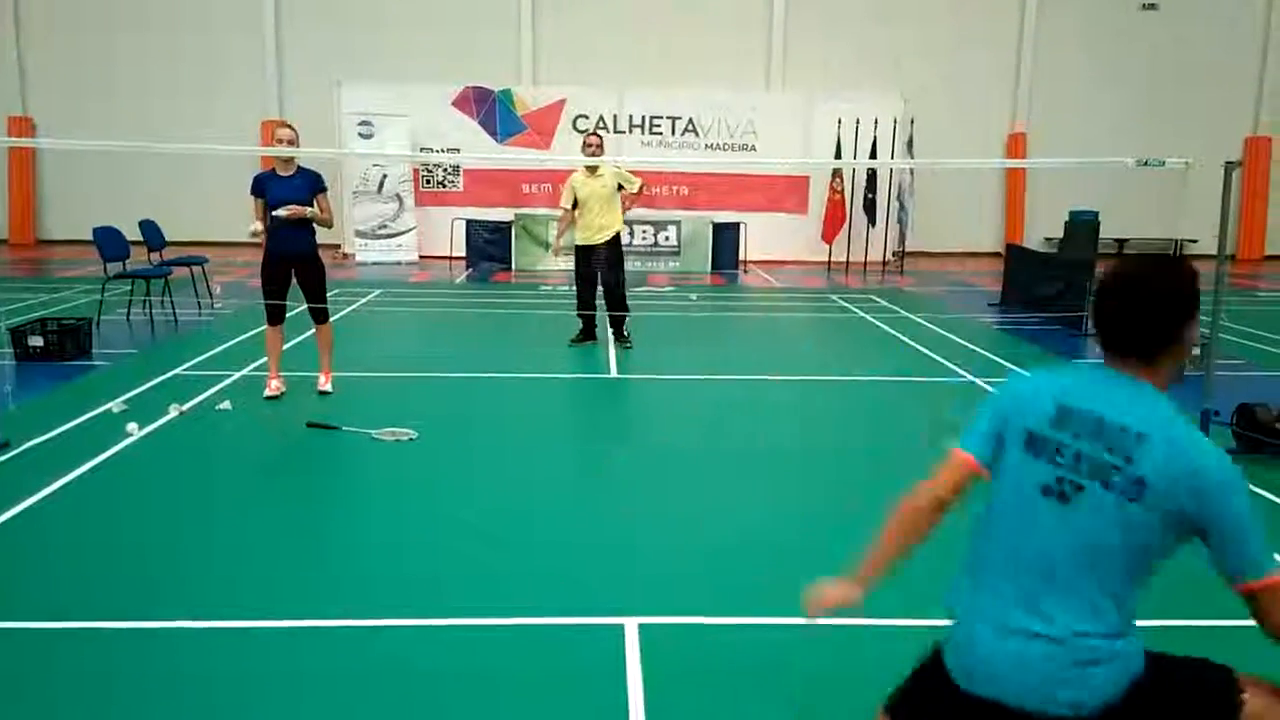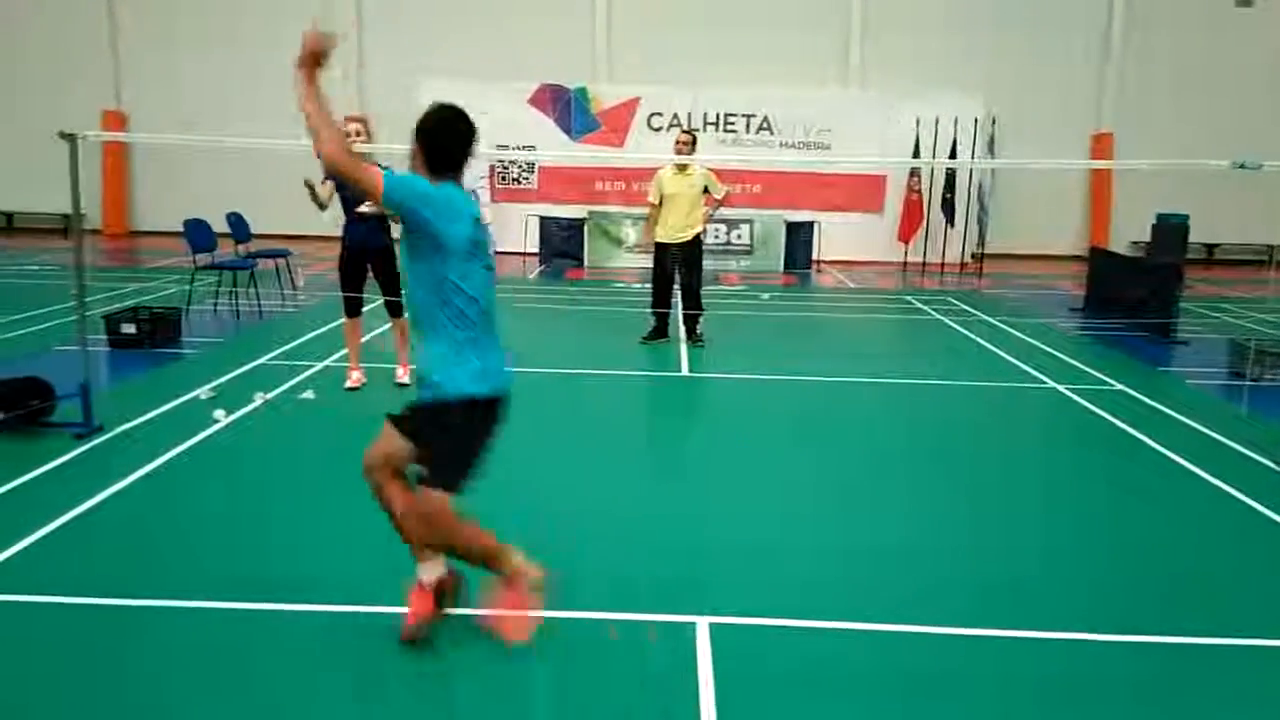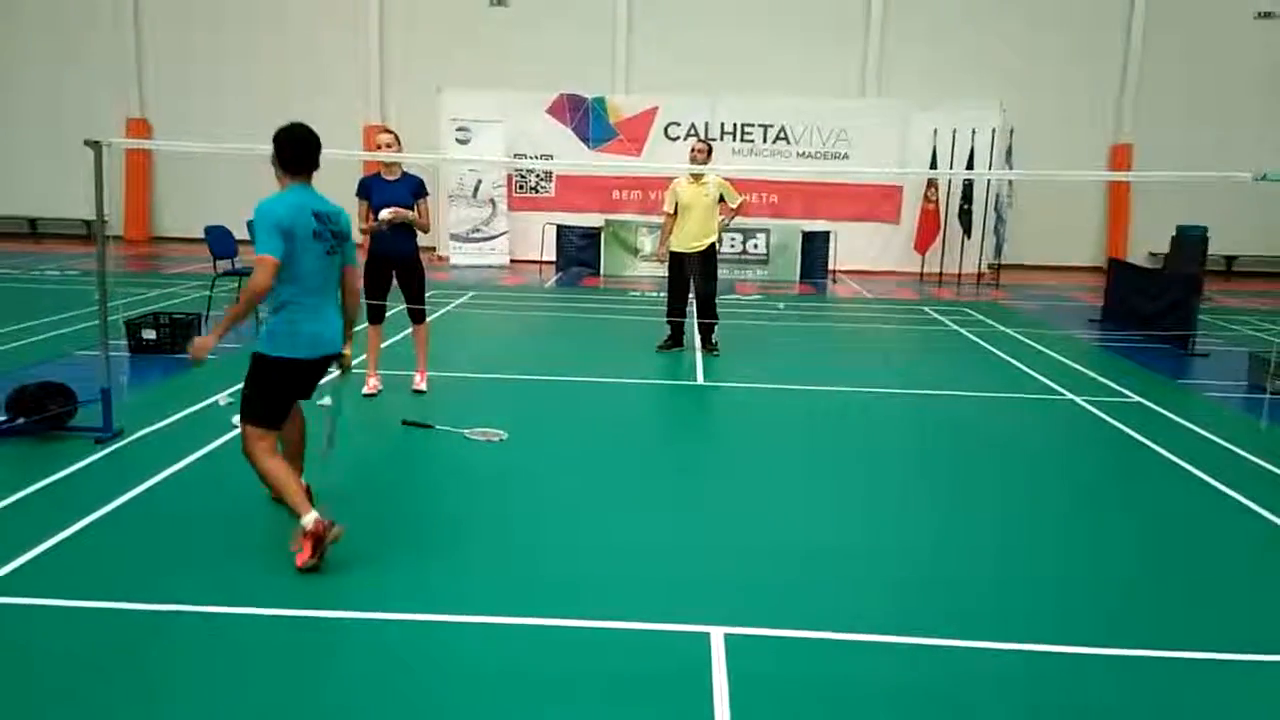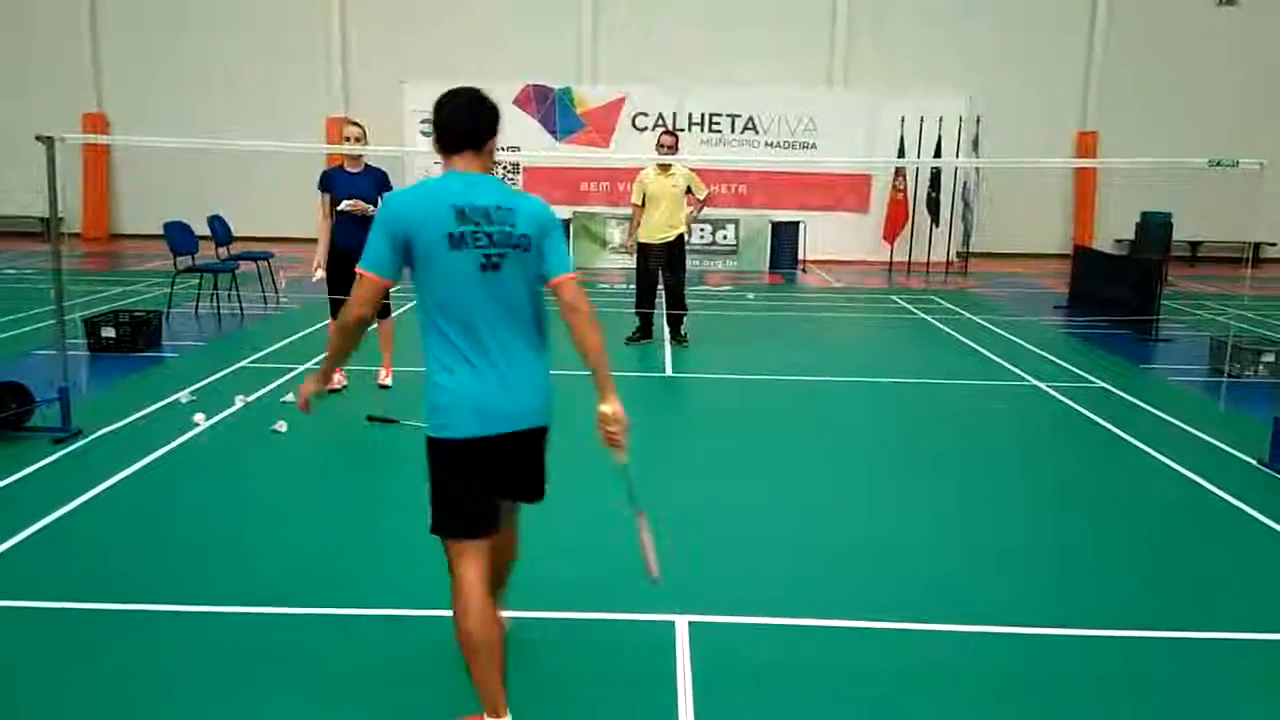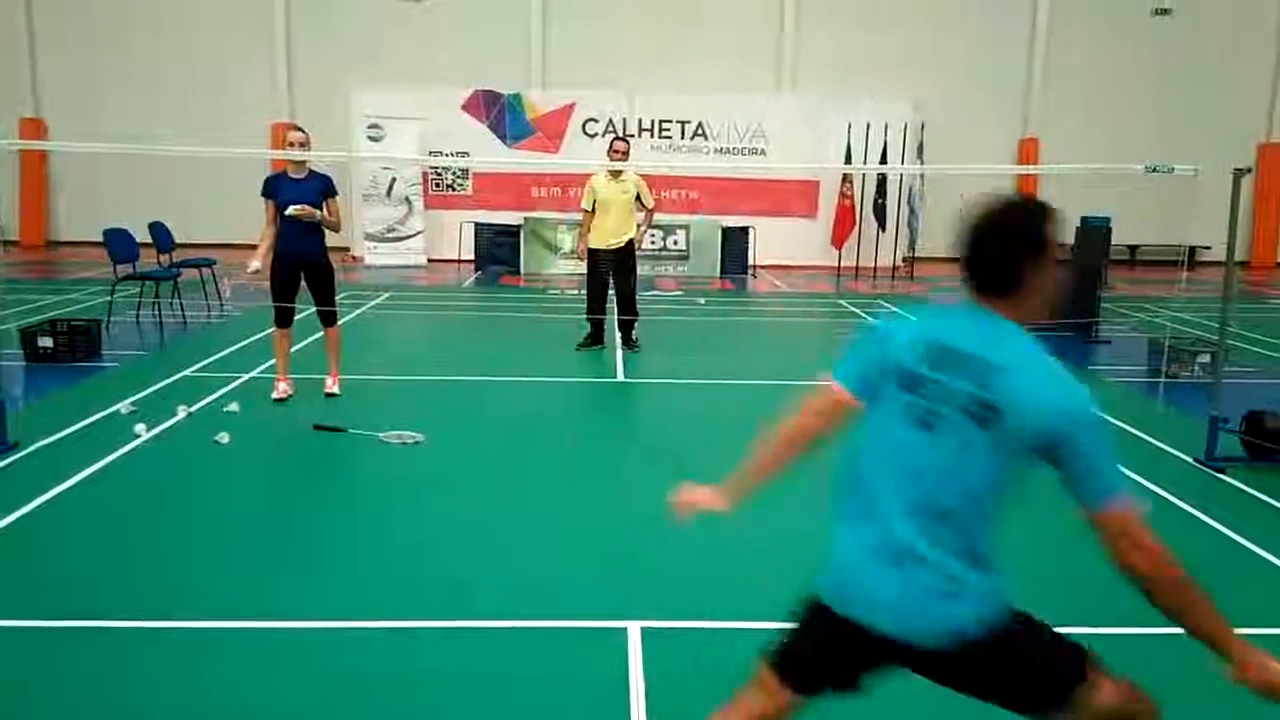
dt=1s
person 1, frame 1
left shoulder: (1022, 395)
right shoulder: (1200, 462)
left elbow: (934, 495)
left wrist: (856, 583)
left hip: (979, 662)
right hip: (1095, 680)
person 1, frame 2
left shoulder: (428, 200)
right shoulder: (458, 205)
left elbow: (337, 159)
left wrist: (308, 74)
left hip: (465, 387)
right hip: (449, 383)
left knee: (430, 510)
right knee: (380, 463)
left ankle: (518, 574)
right ankle: (435, 579)
person 1, frame 3
left shoulder: (275, 210)
right shoulder: (337, 216)
left elbow: (262, 283)
right elbow: (351, 288)
left wrist: (217, 333)
right wrist: (345, 343)
left hip: (285, 343)
right hip: (327, 341)
left knee: (256, 441)
right knee: (288, 406)
left ankle: (313, 522)
right ankle: (293, 487)
person 1, frame 4
left shoulder: (404, 207)
right shoulder: (535, 212)
left elbow: (359, 310)
right elbow: (575, 307)
left wrist: (323, 376)
right wrist: (607, 397)
left hip: (461, 412)
right hip: (528, 406)
left knee: (466, 561)
right knee: (501, 514)
right ankle: (489, 617)
person 1, frame 5
left shoulder: (896, 332)
right shoulder: (1059, 396)
left elbow: (807, 423)
right elbow: (1135, 549)
left wrist: (727, 492)
left hip: (849, 593)
right hip: (951, 614)
person 2, frame 1
left shoulder: (312, 178)
right shoulder: (262, 180)
left elbow: (329, 221)
right elbow: (261, 223)
left wrist: (307, 212)
right wrist: (257, 228)
left hip: (307, 255)
right hip: (275, 257)
left knee: (320, 315)
right knee: (274, 318)
left ankle: (325, 373)
right ankle: (274, 378)
person 2, frame 2
right shoulder: (337, 172)
right elbow: (323, 202)
left wrist: (382, 207)
right wrist: (311, 189)
left hip: (381, 247)
right hip: (352, 249)
left knee: (395, 307)
right knee: (352, 310)
left ankle: (403, 365)
right ankle: (354, 369)
person 2, frame 3
left shoulder: (415, 182)
right shoulder: (367, 183)
left elbow: (426, 226)
right elbow: (361, 224)
left wrist: (408, 216)
right wrist: (370, 226)
left hip: (408, 257)
right hip: (377, 258)
left knee: (417, 314)
right knee: (374, 316)
left ankle: (420, 373)
right ankle: (372, 376)
person 2, frame 4
left shoulder: (378, 176)
right shoulder: (329, 176)
right elbow: (326, 219)
left wrist: (370, 210)
right wrist: (320, 254)
right hip: (340, 253)
left knee: (381, 309)
right knee: (337, 311)
left ankle: (385, 368)
right ankle: (336, 372)
person 2, frame 5
left shoulder: (323, 181)
right shoulder: (273, 182)
left elbow: (336, 225)
right elbow: (270, 226)
left wrist: (316, 215)
right wrist: (258, 256)
left hip: (317, 258)
right hip: (284, 260)
left knee: (328, 317)
right knee: (282, 320)
left ankle: (332, 376)
right ankle: (282, 380)
person 3, frame 1
left shoulder: (614, 173)
right shoulder: (574, 179)
left elbow: (637, 184)
right elbow: (568, 212)
left wrist: (627, 204)
right wrist: (558, 238)
left hip: (610, 240)
right hip: (583, 242)
left knee: (614, 288)
right knee: (584, 290)
left ankle: (620, 331)
right ankle: (587, 331)
person 3, frame 2
left shoulder: (703, 174)
right shoulder: (662, 175)
left elbow: (721, 193)
right elbow: (655, 208)
left wrist: (710, 211)
right wrist: (648, 234)
left hip: (690, 240)
right hip: (664, 240)
left knee: (691, 288)
right knee: (661, 287)
left ankle: (693, 330)
right ankle: (660, 329)
person 3, frame 3
left shoulder: (718, 184)
right shoulder: (677, 184)
left elbow: (737, 203)
right elbow: (669, 217)
left wrist: (725, 221)
right wrist: (662, 244)
left hip: (706, 249)
right hip: (679, 249)
left knee: (706, 297)
right knee: (676, 297)
left ankle: (708, 340)
right ankle: (675, 338)
person 3, frame 4
left shoulder: (685, 174)
right shoulder: (644, 176)
left elbow: (704, 195)
right elbow: (637, 208)
left wrist: (694, 213)
right wrist: (631, 235)
left hip: (674, 240)
right hip: (647, 240)
left knee: (675, 288)
right knee: (645, 288)
left ankle: (676, 330)
right ankle: (644, 329)
person 3, frame 5
left shoulder: (635, 181)
right shoulder: (595, 181)
left elbow: (650, 207)
right elbow: (587, 213)
left wrist: (642, 230)
right wrist: (582, 240)
left hip: (625, 246)
right hip: (597, 246)
left knee: (627, 294)
right knee: (595, 294)
left ankle: (628, 335)
right ankle: (595, 335)
